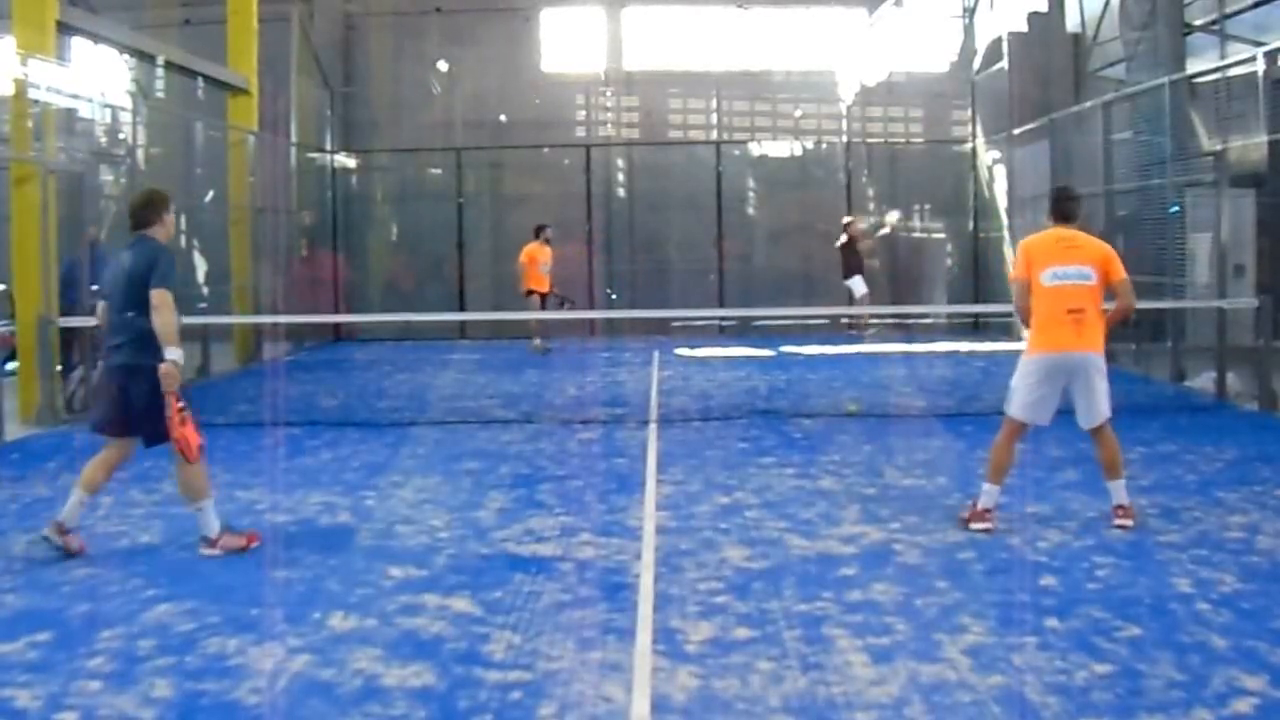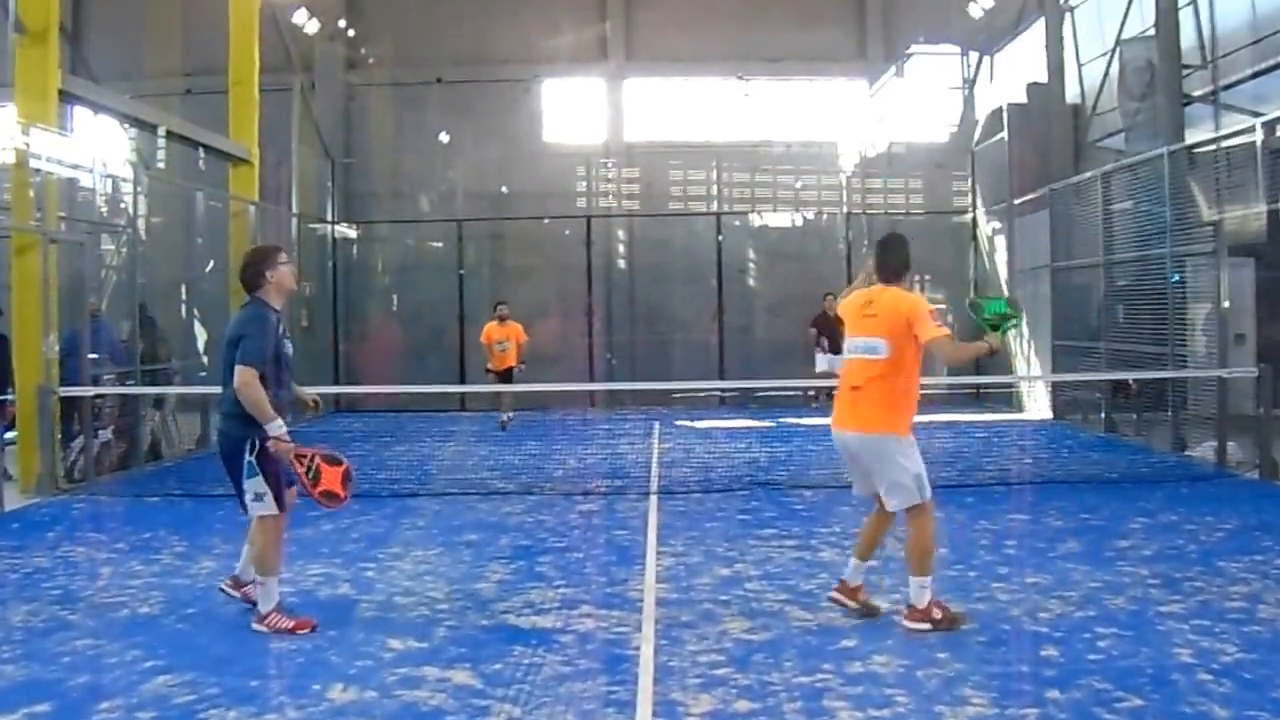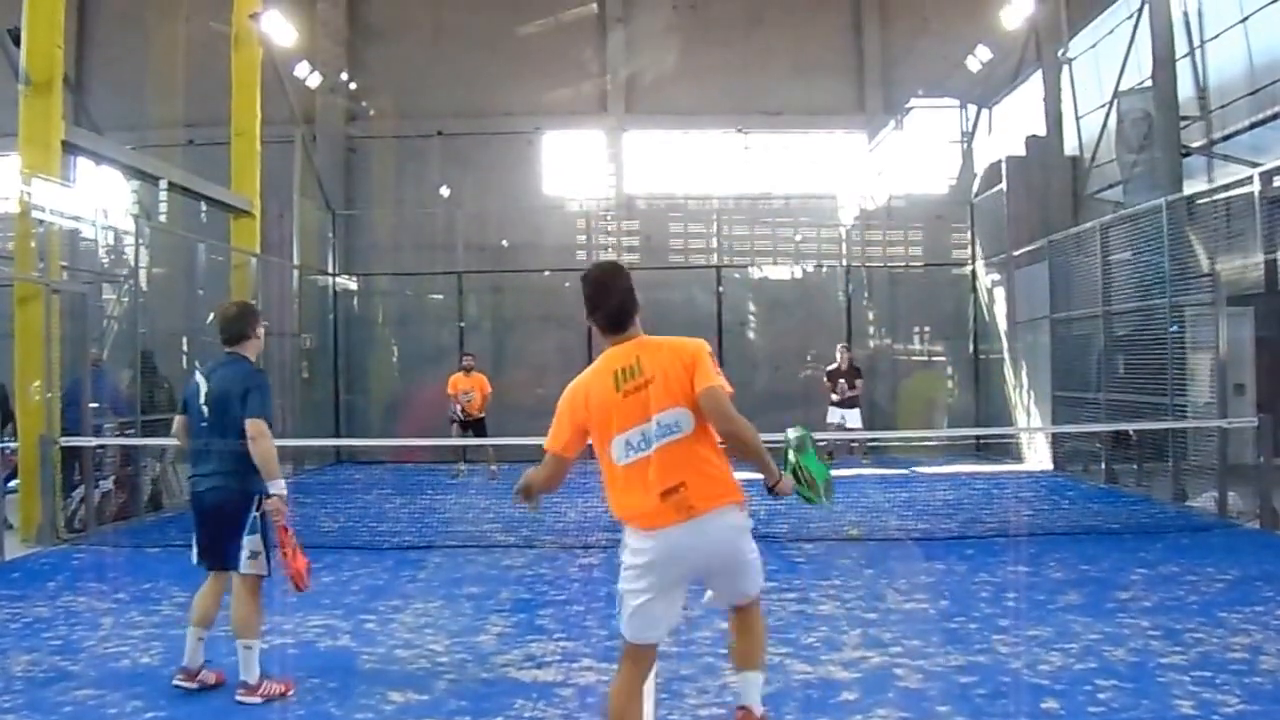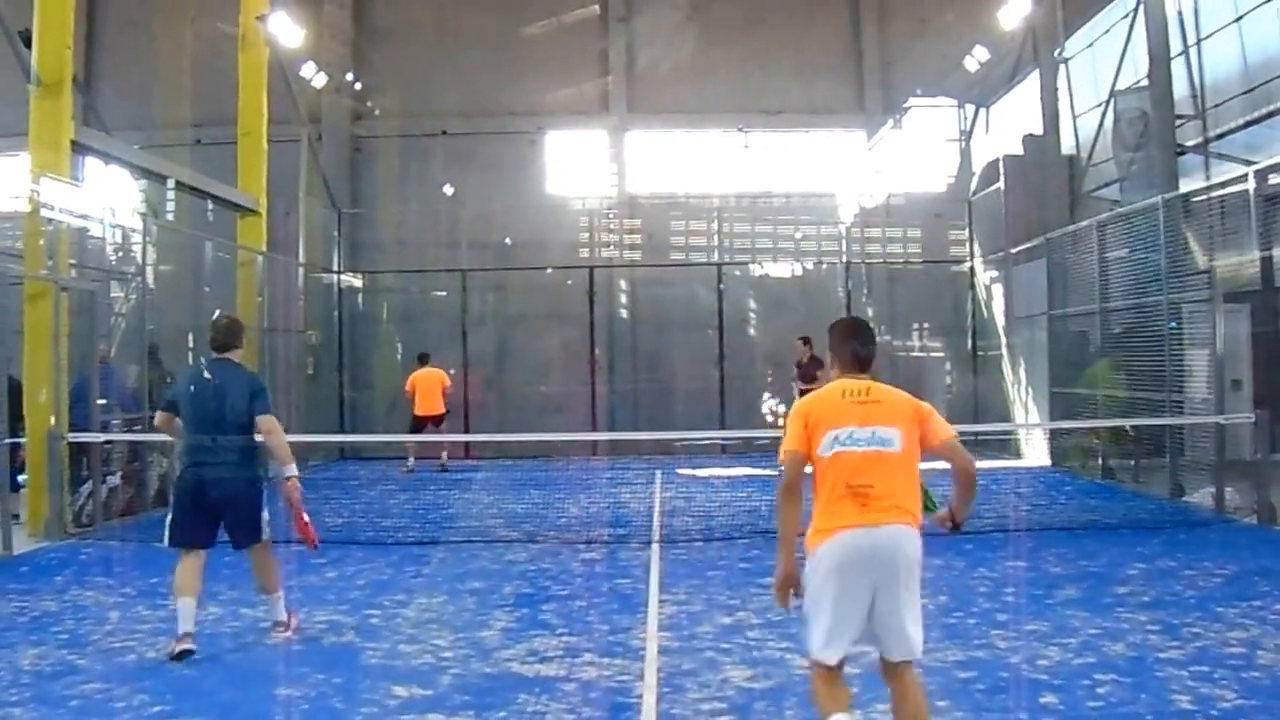
dt=1s
person 1, frame 1
left shoulder: (1030, 246)
right shoulder: (1102, 250)
left elbow: (1021, 302)
right elbow: (1127, 303)
left hip: (1042, 351)
right hip: (1087, 352)
left knee: (1011, 429)
right knee: (1101, 429)
left ankle: (984, 508)
right ankle: (1121, 506)
person 1, frame 2
left shoulder: (855, 302)
right shoulder: (912, 305)
right elbow: (946, 351)
left wrist: (865, 279)
right wrist: (987, 346)
left hip: (844, 428)
right hip: (882, 430)
left knee: (884, 509)
right knee: (920, 513)
left ankle: (850, 584)
right ankle: (921, 606)
person 1, frame 3
left shoulder: (580, 392)
right shoulder: (690, 353)
left elbow: (548, 479)
right elbow: (730, 426)
left wrist: (525, 486)
right wrist: (774, 476)
left hip: (652, 540)
right hip: (717, 521)
left knee: (635, 663)
right knee: (746, 606)
person 1, frame 4
left shoulder: (810, 405)
right shoulder: (913, 407)
left elbow: (790, 483)
right elbow: (965, 466)
left wrist: (786, 557)
right wrist: (958, 513)
left hip: (836, 544)
right hip: (897, 538)
left knee: (825, 671)
right knee: (899, 670)
person 2, frame 1
left shoulder: (120, 259)
right shoulder: (160, 254)
left elbow: (102, 314)
right elbow: (160, 305)
right wrist: (172, 356)
left hip: (117, 363)
right hip: (147, 365)
left knee: (118, 448)
left ankle: (64, 524)
right ankle: (212, 535)
person 2, frame 2
left shoulder: (269, 317)
right shoulder: (257, 321)
right elbow: (244, 383)
left wrist: (297, 392)
right wrist: (277, 430)
left hip: (259, 433)
right hip: (249, 436)
left knee: (281, 503)
right knee: (272, 517)
left ankle: (242, 578)
right ankle: (268, 612)
person 2, frame 3
left shoulder: (203, 376)
right shoulder: (251, 376)
left elbow: (180, 428)
right elbow: (257, 435)
right wrist: (277, 488)
left hip: (203, 488)
right hip: (238, 491)
left knee: (218, 577)
right knee: (247, 582)
left ankle: (192, 666)
right ankle: (250, 682)
person 2, frame 4
left shoulder: (188, 378)
right shoulder: (250, 381)
left elbow: (162, 421)
right elbow: (269, 428)
right wrist: (290, 473)
left hip: (194, 479)
right hip: (241, 480)
left knee: (190, 556)
right knee: (260, 548)
left ankle: (185, 632)
right ankle: (280, 619)
